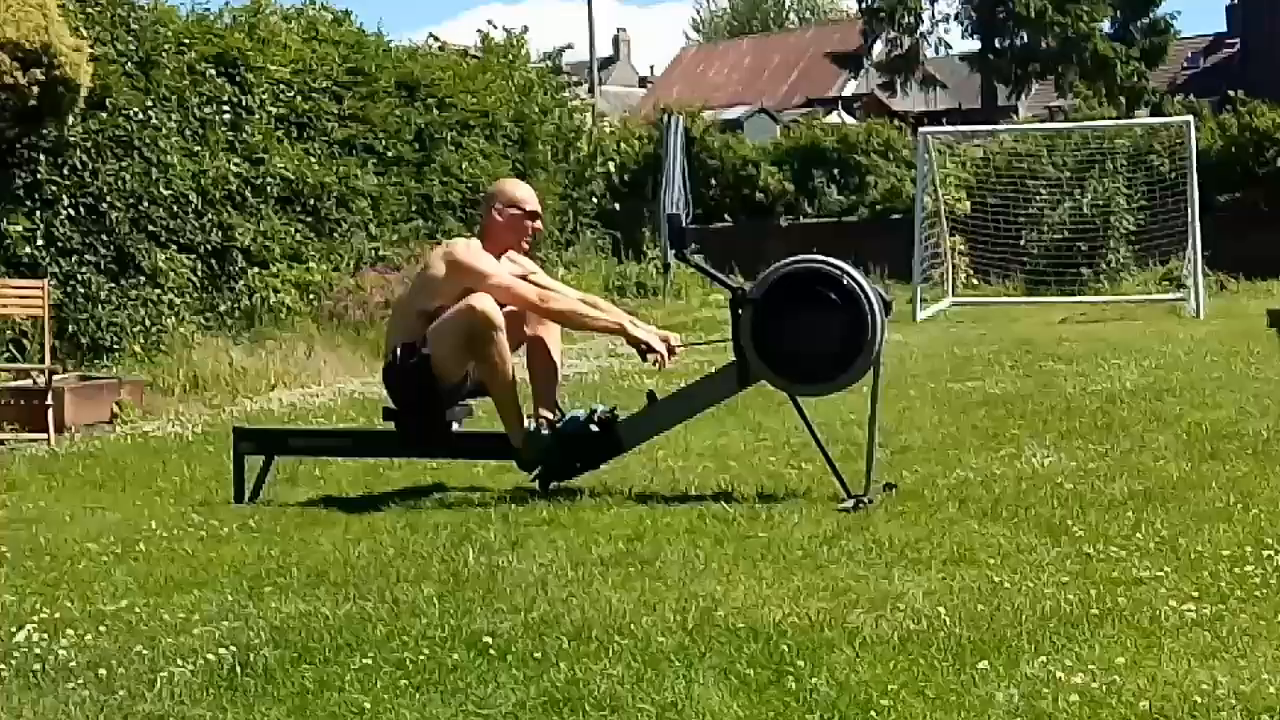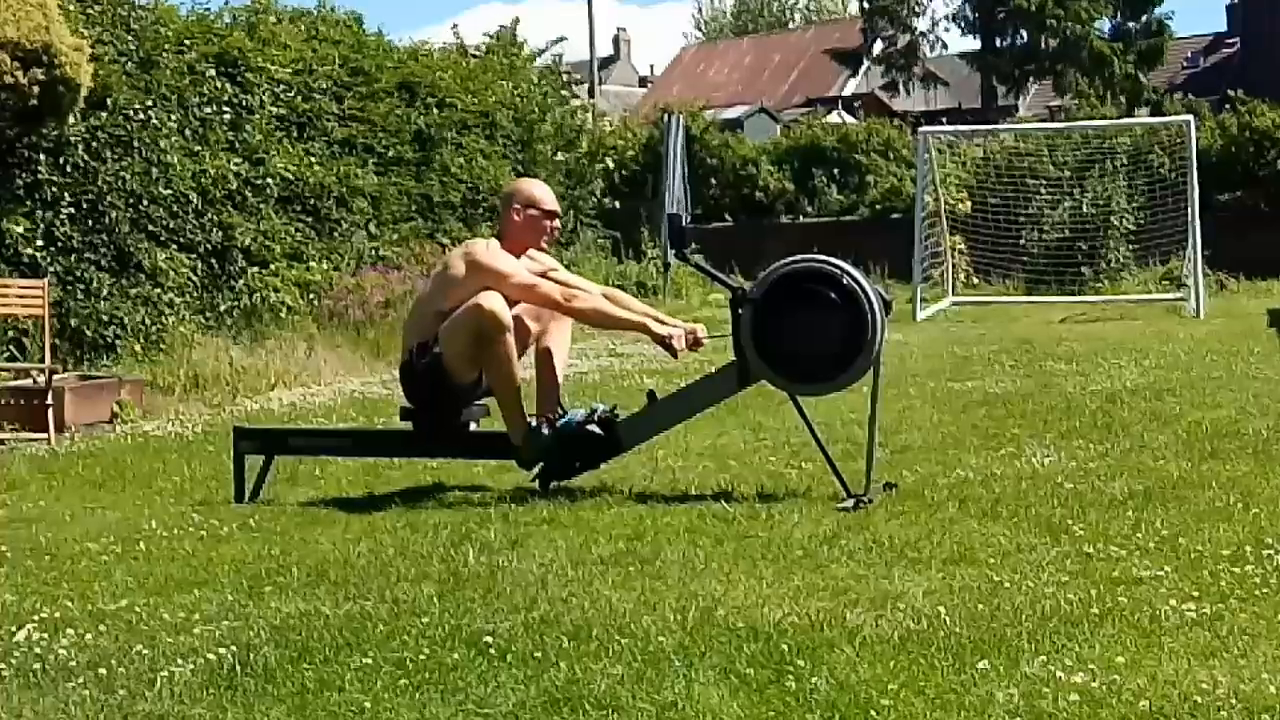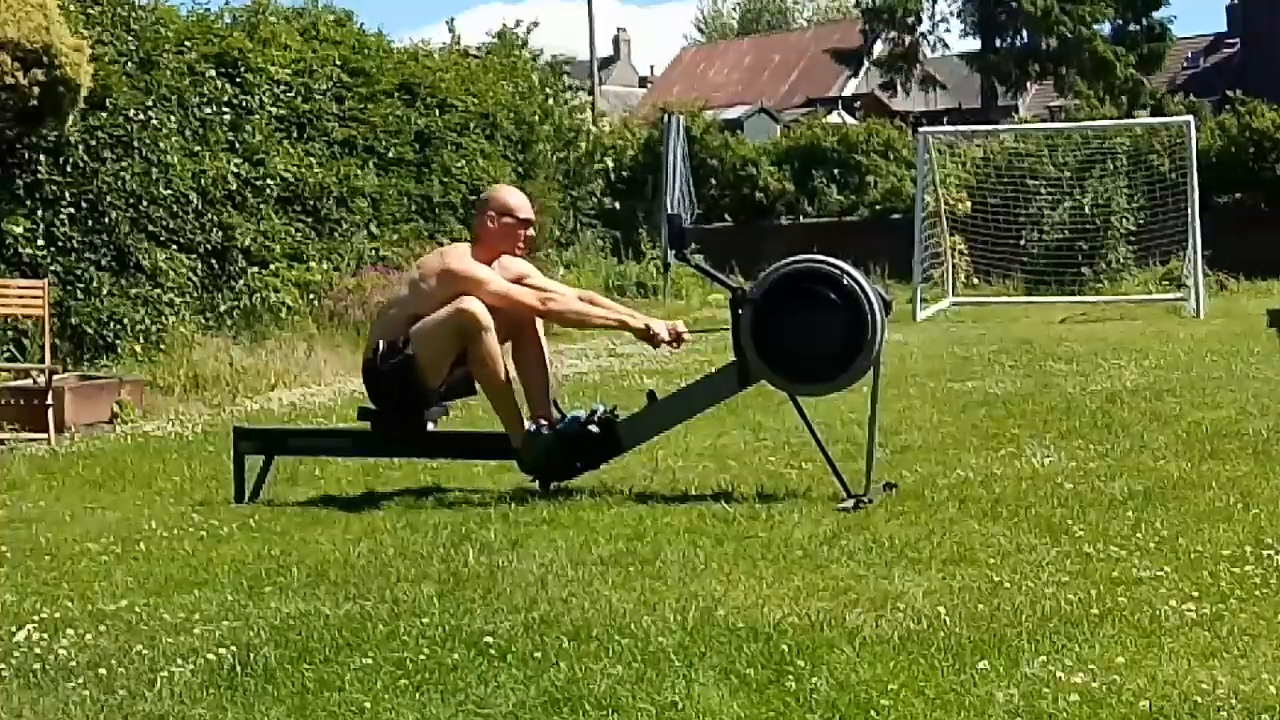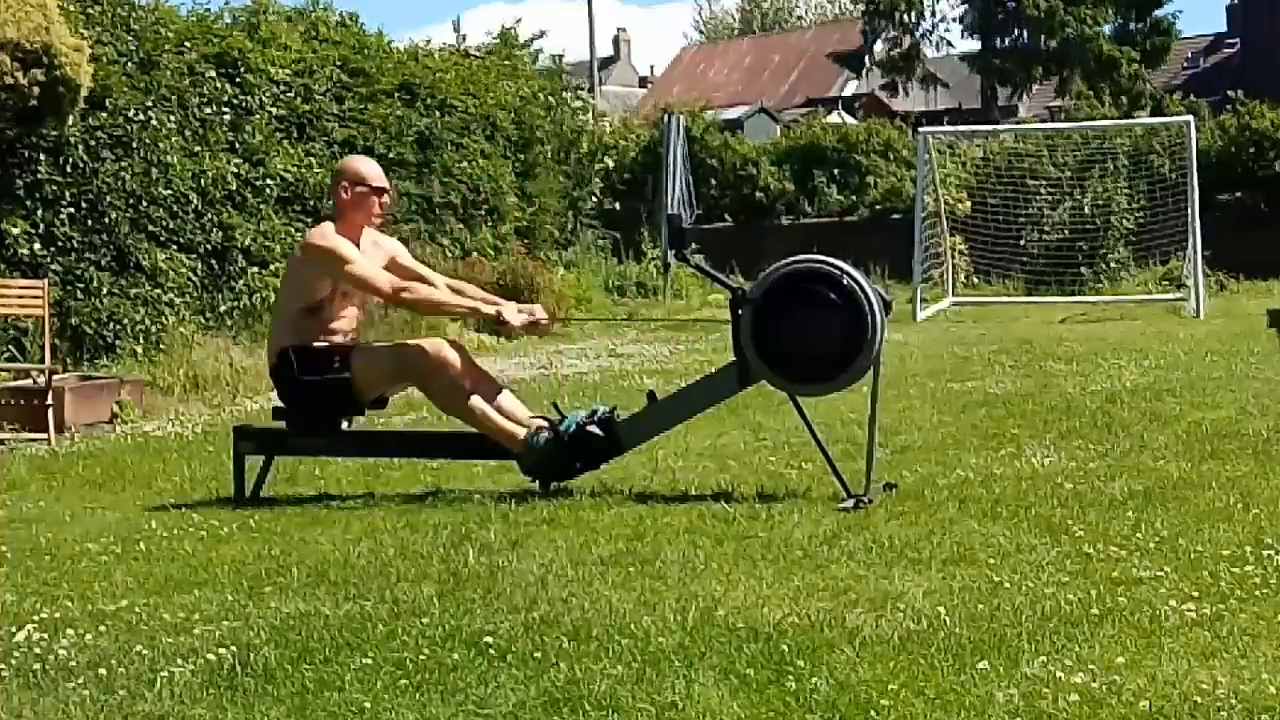
dt=0.7s
person 1, frame 1
left shoulder: (514, 264)
right shoulder: (463, 256)
left elbow: (580, 300)
right elbow: (545, 301)
left wrist: (648, 330)
right wrist: (624, 330)
left hip: (452, 375)
right hip: (412, 378)
left knee: (541, 314)
right knee: (481, 306)
left ankle: (544, 423)
right ankle: (521, 440)
person 1, frame 2
left shoulder: (532, 260)
right shoulder: (483, 257)
left elbow: (602, 294)
right elbow: (570, 300)
left wrist: (674, 324)
right wrist: (649, 327)
left hip: (465, 375)
right hip: (427, 378)
left knee: (553, 310)
right knee: (489, 305)
left ankle: (545, 423)
right ankle: (523, 440)
person 1, frame 3
left shoulder: (507, 266)
right shoulder: (458, 265)
left elbow: (578, 297)
right elbow: (547, 304)
left wrist: (648, 320)
right wrist: (629, 323)
left hip: (431, 372)
right hip: (391, 376)
left knee: (525, 315)
right knee: (470, 311)
left ankle: (544, 425)
right ankle: (525, 440)
person 1, frame 4
left shoulder: (380, 244)
right shoulder: (323, 244)
left elbow: (443, 284)
right elbow: (399, 293)
left wrist: (506, 305)
right wrist: (485, 310)
left hip: (341, 364)
right hip: (302, 375)
left knee: (446, 354)
right knee: (421, 357)
left ankle: (538, 428)
right ankle: (527, 445)
